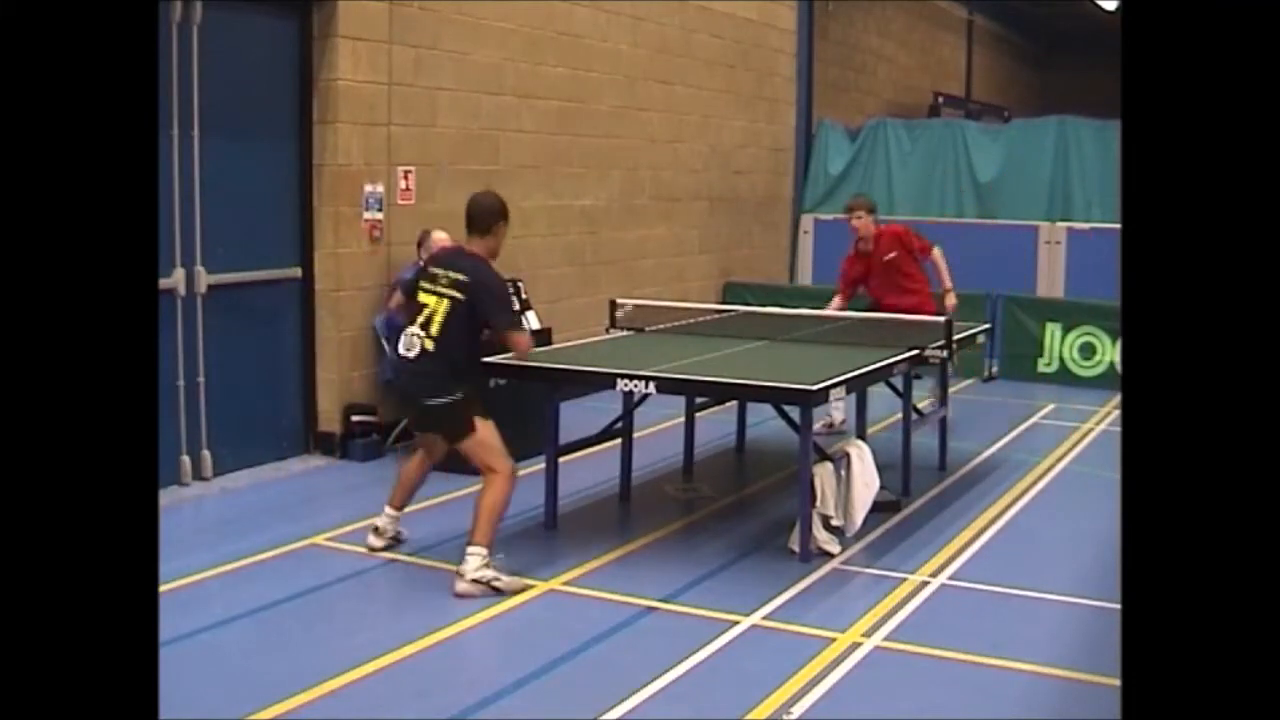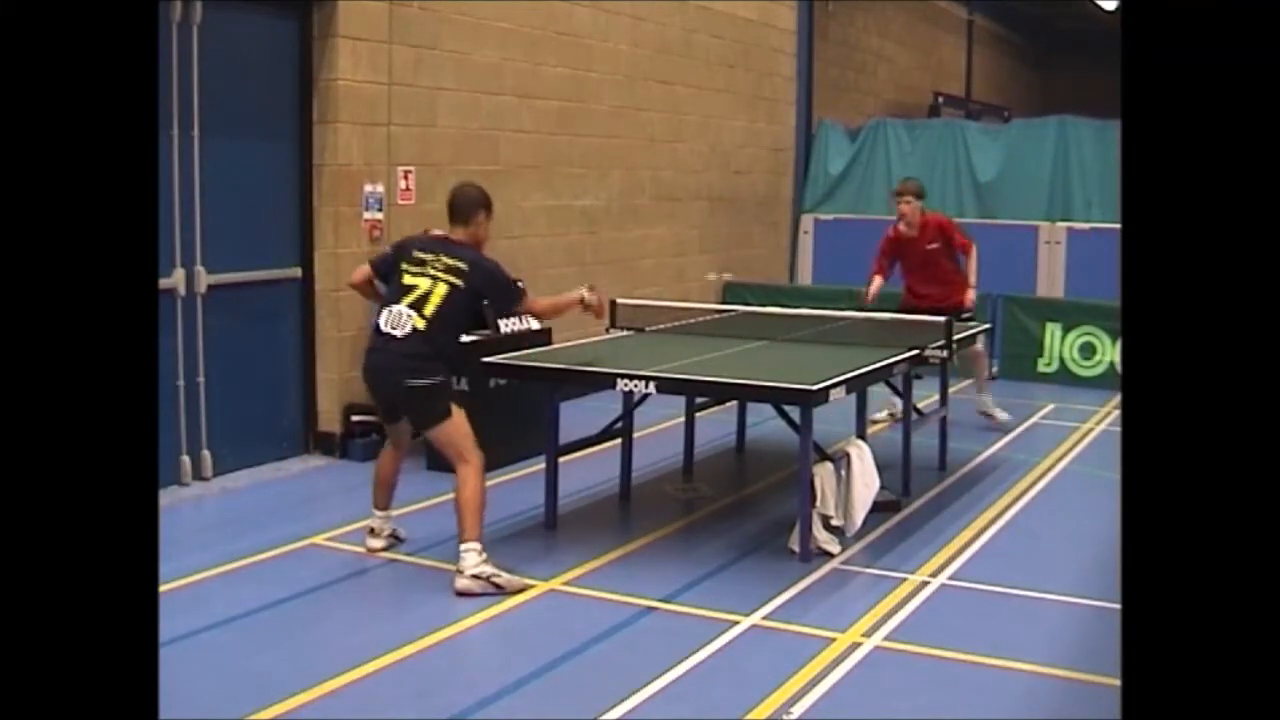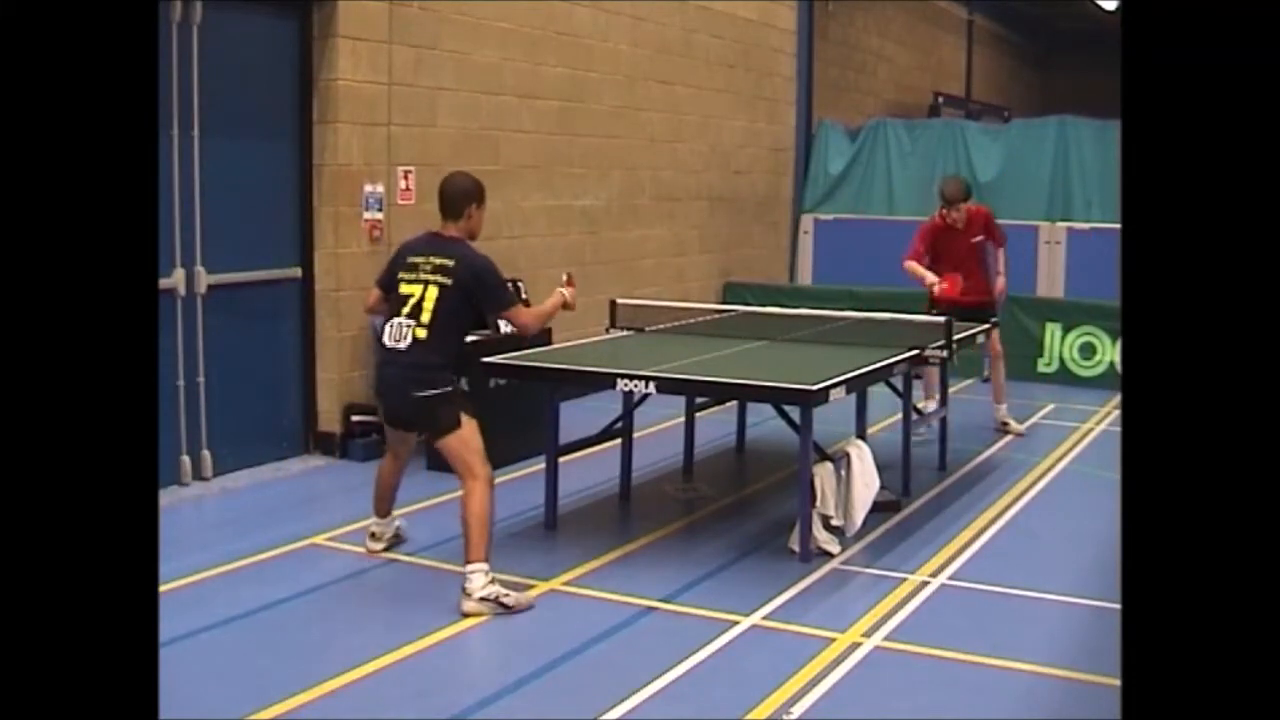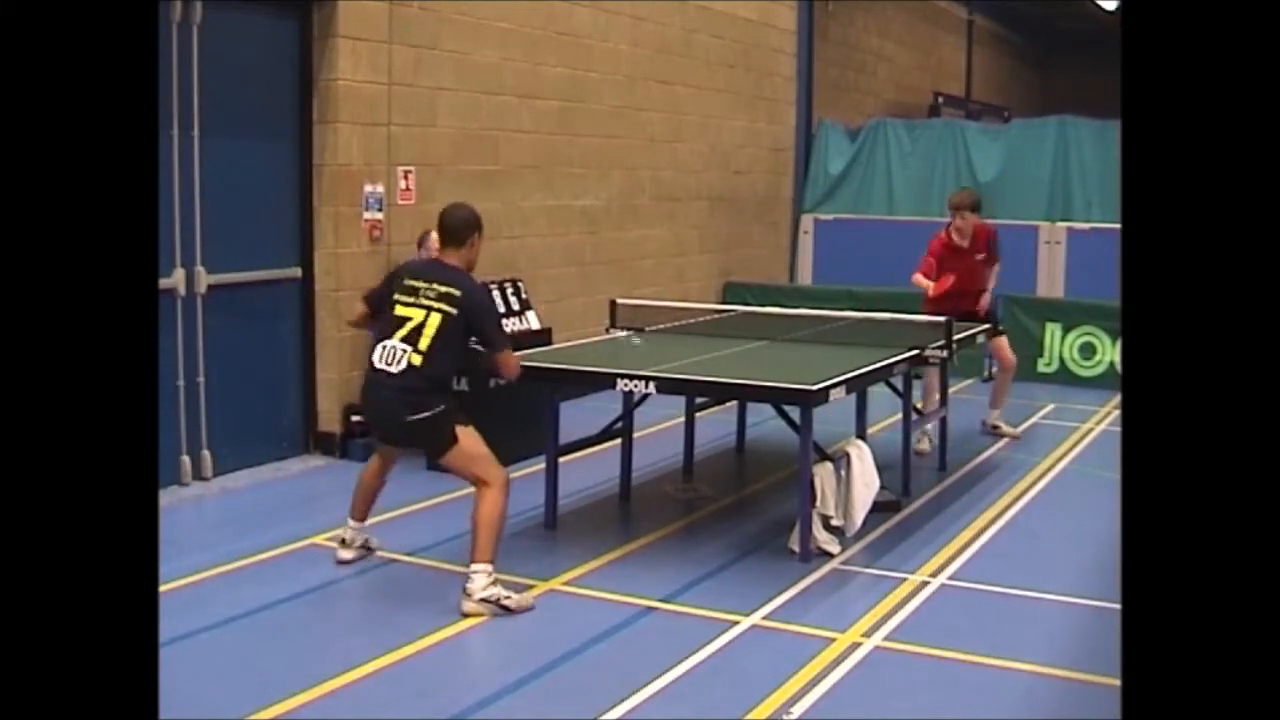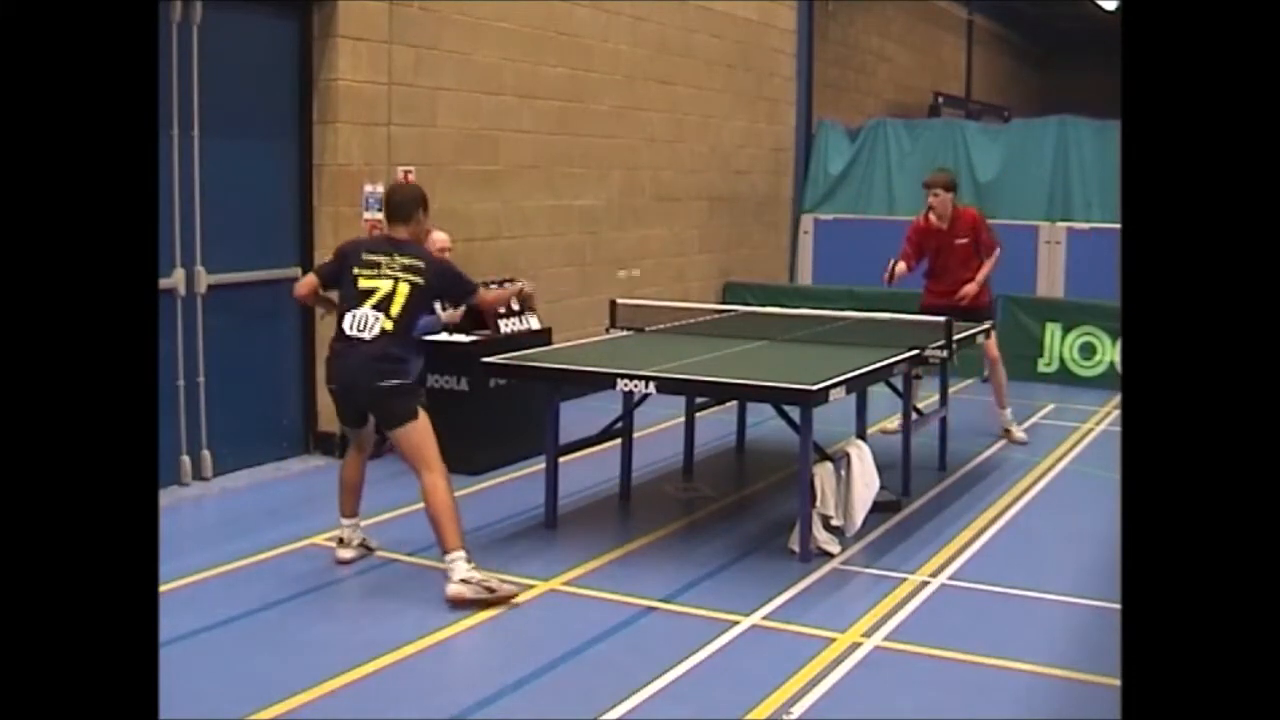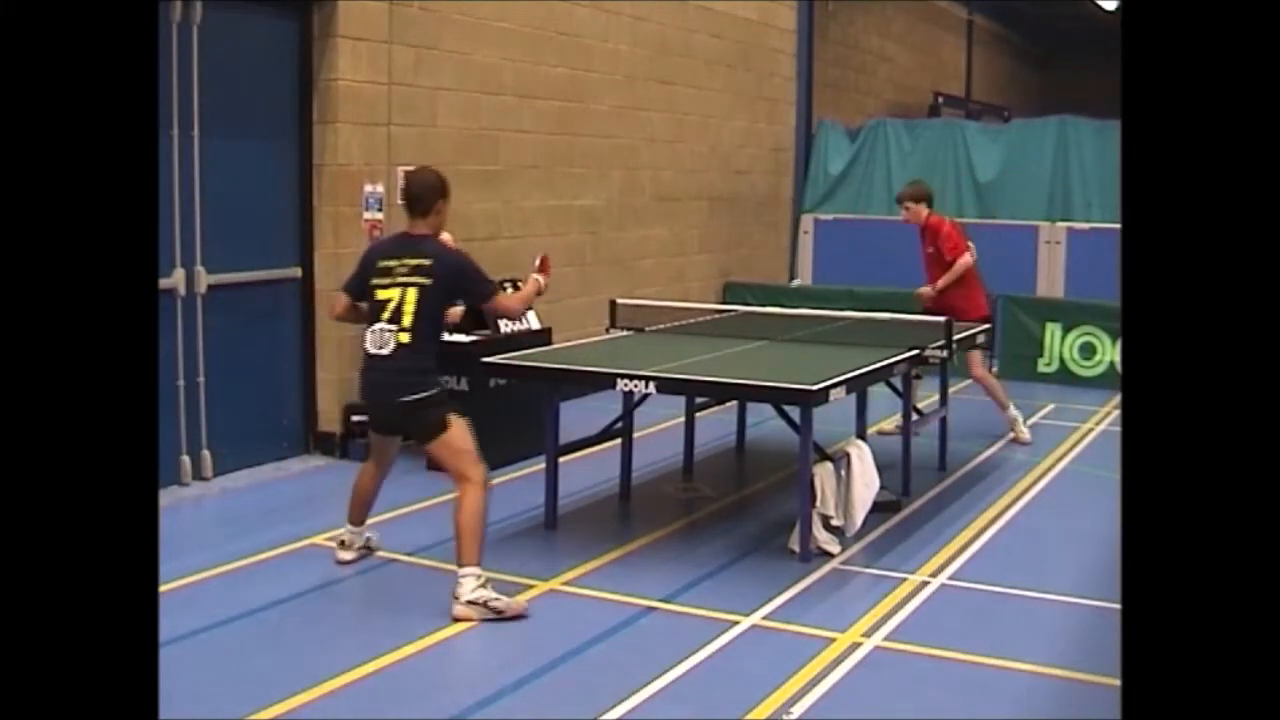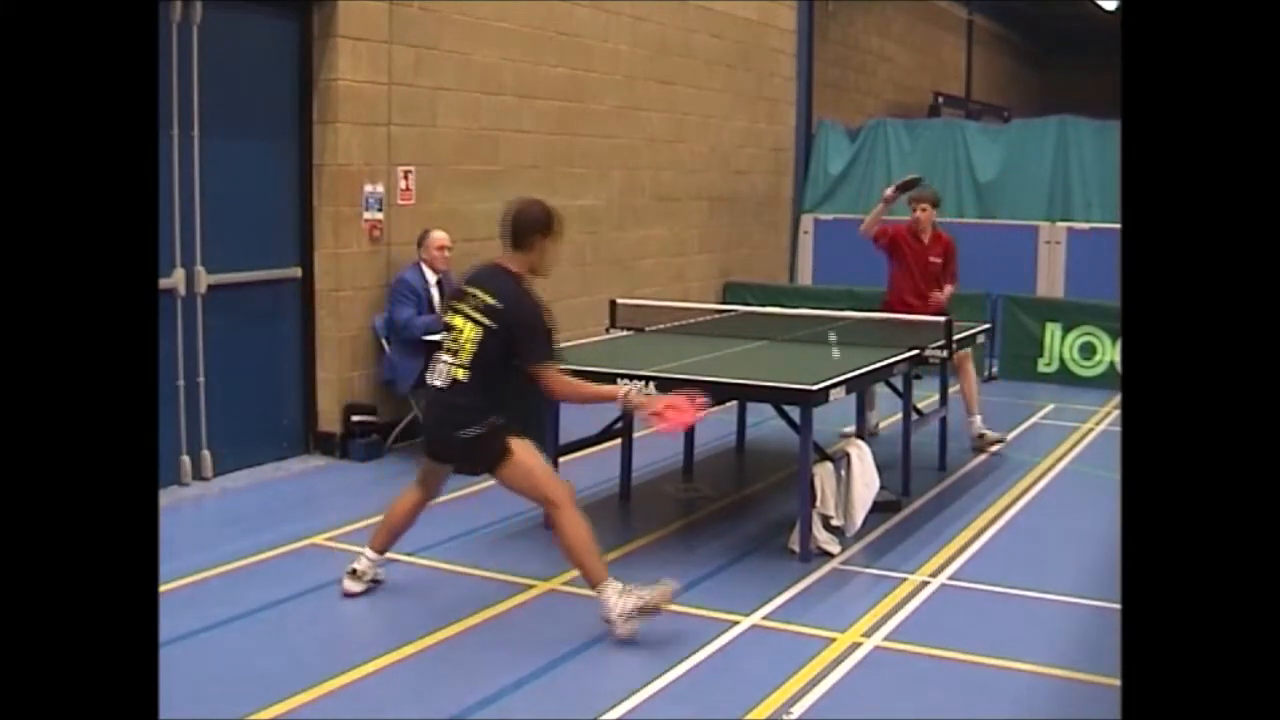
dt=0.4s
person 1, frame 1
left shoulder: (435, 261)
right shoulder: (487, 280)
left elbow: (399, 305)
right elbow: (521, 348)
right wrist: (520, 336)
left hip: (408, 377)
right hip: (444, 389)
left knee: (430, 450)
right knee: (500, 471)
left ankle: (384, 528)
right ankle: (474, 568)
person 1, frame 2
left shoulder: (411, 246)
right shoulder: (482, 268)
left elbow: (357, 279)
right elbow: (536, 309)
right wrist: (581, 297)
left hip: (377, 364)
right hip: (418, 373)
left knee: (396, 442)
right knee: (470, 462)
left ankle: (379, 528)
right ankle: (472, 565)
person 1, frame 3
left shoulder: (409, 251)
right shoulder: (473, 264)
left elbow: (373, 303)
right elbow: (525, 322)
right wrist: (560, 297)
left hip: (388, 376)
right hip: (429, 384)
left knee: (398, 452)
right knee: (477, 475)
left ankle: (380, 531)
right ankle: (478, 585)
person 1, frame 4
left shoulder: (403, 273)
right shoulder: (474, 295)
left elbow: (358, 318)
right elbow: (508, 369)
right wrist: (512, 358)
left hip: (375, 397)
right hip: (420, 407)
left knee: (383, 458)
right knee: (493, 480)
left ankle: (352, 538)
right ankle: (480, 586)
person 1, frame 5
left shoulder: (353, 251)
right shoulder: (432, 267)
left elbow: (302, 291)
right elbow: (485, 300)
right wrist: (515, 291)
left hip: (341, 371)
right hip: (387, 377)
left knee: (358, 446)
right knee: (432, 470)
left ankle: (350, 537)
right ankle: (460, 572)
person 1, frame 6
left shoulder: (376, 254)
right shoulder: (447, 260)
left elbow: (340, 311)
right elbow: (510, 308)
right wrist: (536, 283)
left hip: (375, 383)
right hip: (415, 389)
left knee: (379, 460)
right knee: (472, 478)
left ankle: (352, 539)
right ankle: (470, 588)
person 1, frame 7
left shoulder: (474, 281)
right shoulder: (522, 306)
right elbow: (556, 387)
right wrist: (621, 395)
left hip: (438, 412)
right hip: (474, 422)
left knee: (423, 487)
right knee: (560, 499)
left ankle: (363, 569)
right ankle: (614, 602)
person 2, frame 1
left shoulder: (896, 234)
right shoulder: (853, 259)
left elbow: (933, 251)
right elbow: (842, 298)
left wrist: (948, 290)
left hip: (922, 309)
right hip: (886, 313)
right ankle: (836, 417)
person 2, frame 2
left shoulder: (940, 224)
right shoulder: (893, 238)
left elbow: (969, 250)
right elbow: (881, 272)
left wrist: (971, 287)
right wrist: (872, 290)
left hip: (953, 299)
right hip: (916, 302)
left knee: (976, 351)
left ankle: (985, 404)
right ankle: (895, 406)
person 2, frame 3
left shoulder: (983, 216)
right shoulder: (932, 227)
left elbow: (999, 243)
right elbow: (909, 262)
left wrist: (1000, 274)
right wrist: (927, 275)
left hip: (980, 295)
right hip: (945, 297)
left knee: (996, 352)
left ankle: (1001, 415)
right ankle: (930, 409)
person 2, frame 4
left shoulder: (987, 233)
right shoulder: (940, 242)
right elbow: (917, 276)
left wrist: (988, 291)
right wrist: (928, 286)
left hip: (975, 308)
right hip: (942, 310)
left knee: (1008, 362)
right knee: (933, 363)
left ankle: (992, 420)
right ankle: (925, 430)
person 2, frame 5
left shoulder: (972, 219)
right shoulder: (920, 226)
left elbow: (993, 252)
right elbow: (907, 260)
left wrist: (977, 282)
right wrist: (895, 271)
left hip: (973, 298)
right hip: (936, 299)
left knee: (993, 357)
left ankle: (1007, 421)
person 2, frame 6
left shoulder: (942, 227)
right shoulder: (927, 232)
left elbow: (966, 260)
left wrist: (935, 288)
right wrist: (931, 293)
left hip: (969, 310)
right hip: (940, 308)
left knee: (978, 372)
left ankle: (1014, 419)
person 2, frame 7
left shoulder: (945, 242)
right shoulder: (899, 234)
left elbow: (950, 280)
right elbow: (866, 231)
left wrist: (945, 295)
right wrist: (884, 203)
left hip: (933, 313)
right hip: (898, 312)
left knee: (963, 357)
left ankle: (977, 429)
right ankle: (868, 421)
